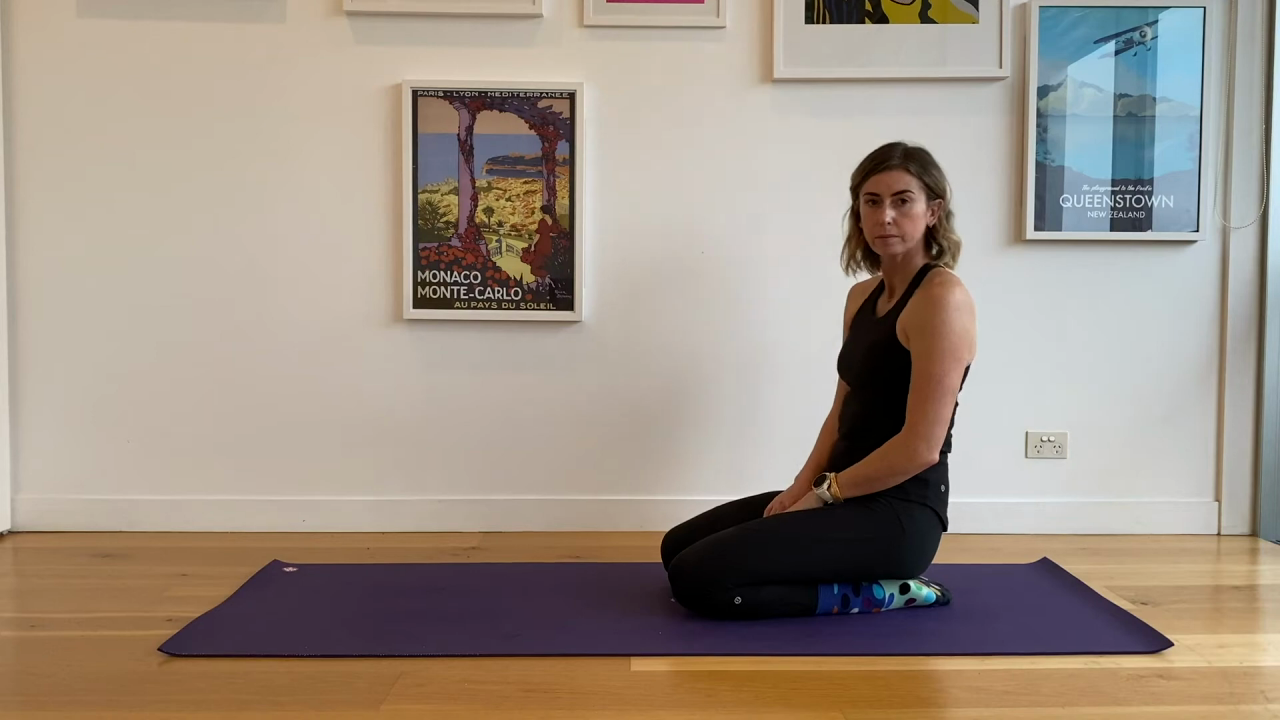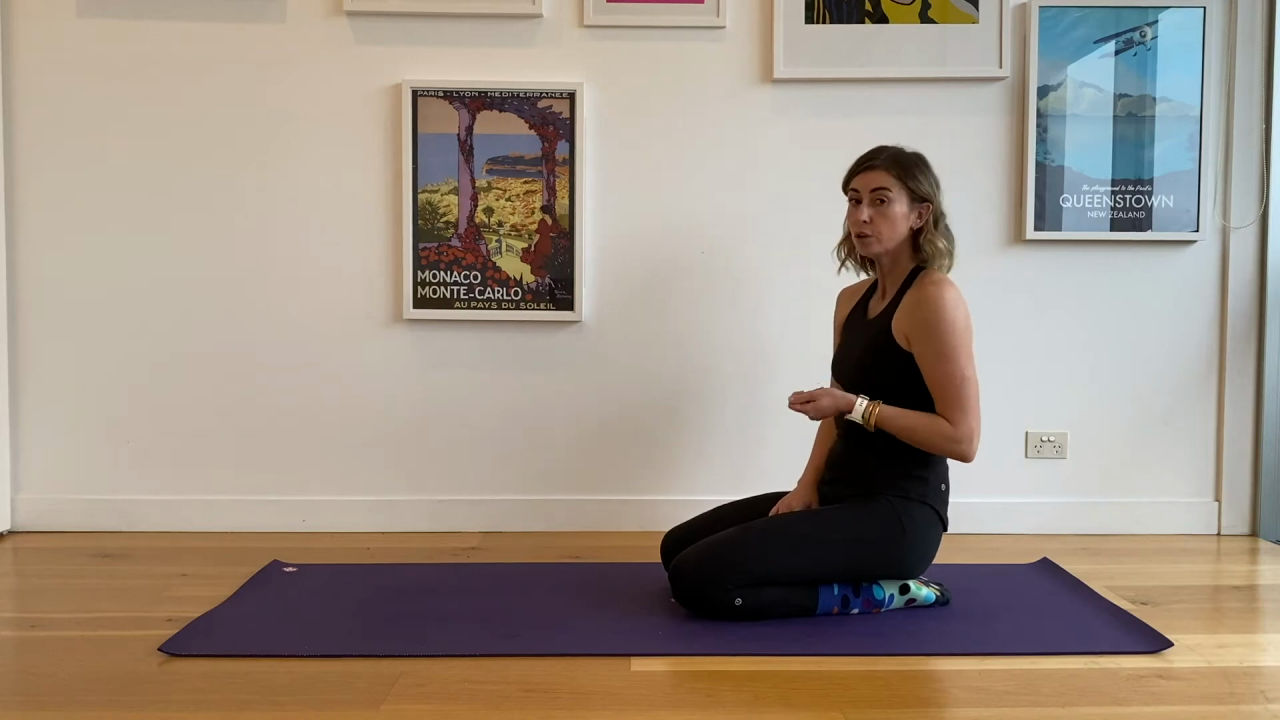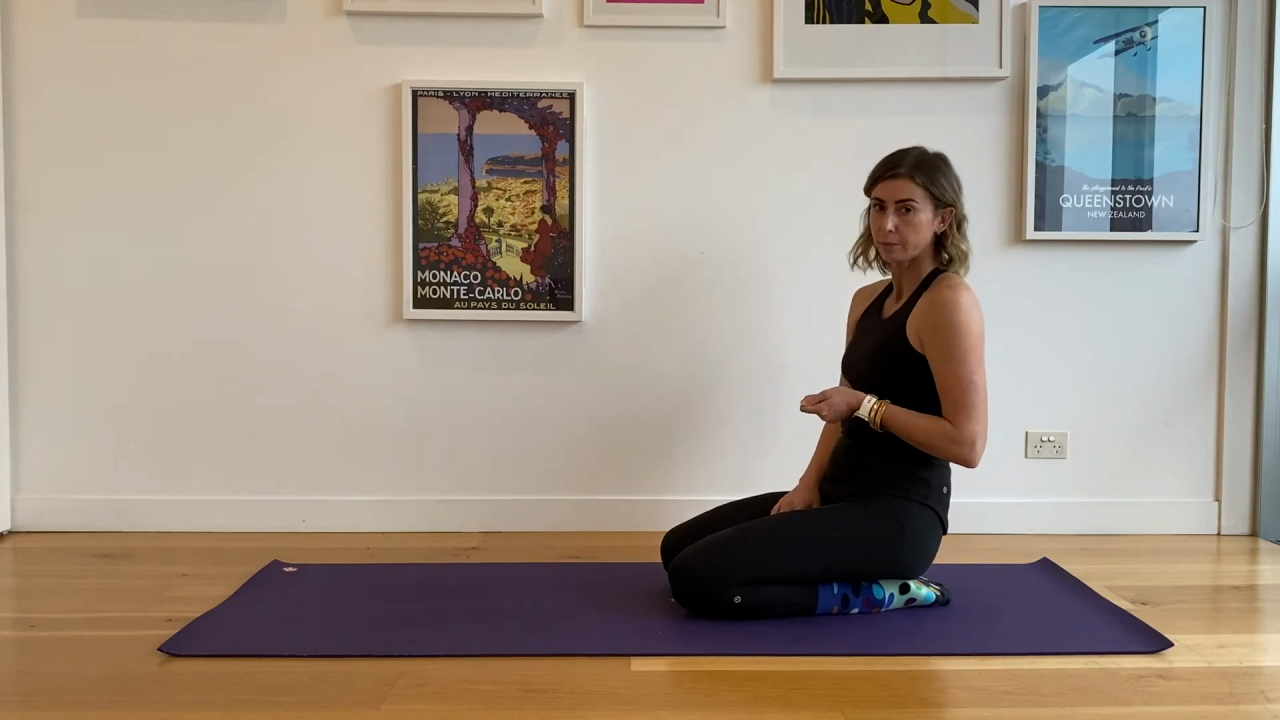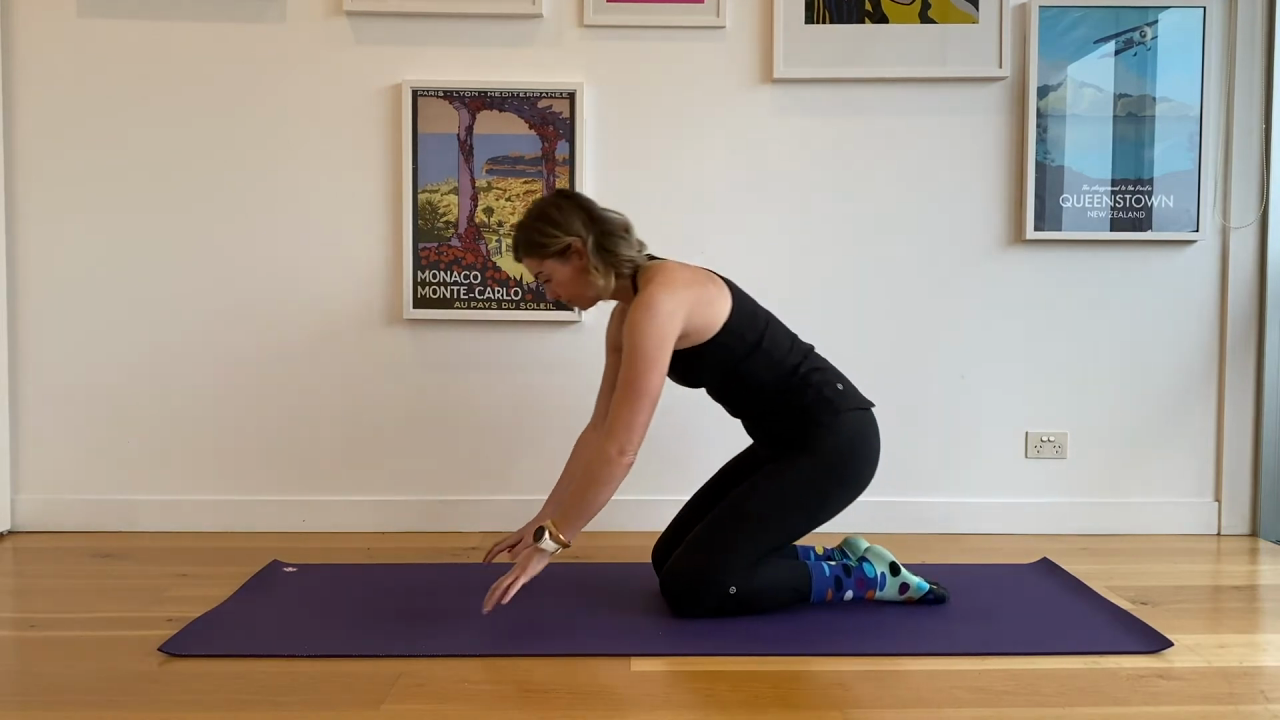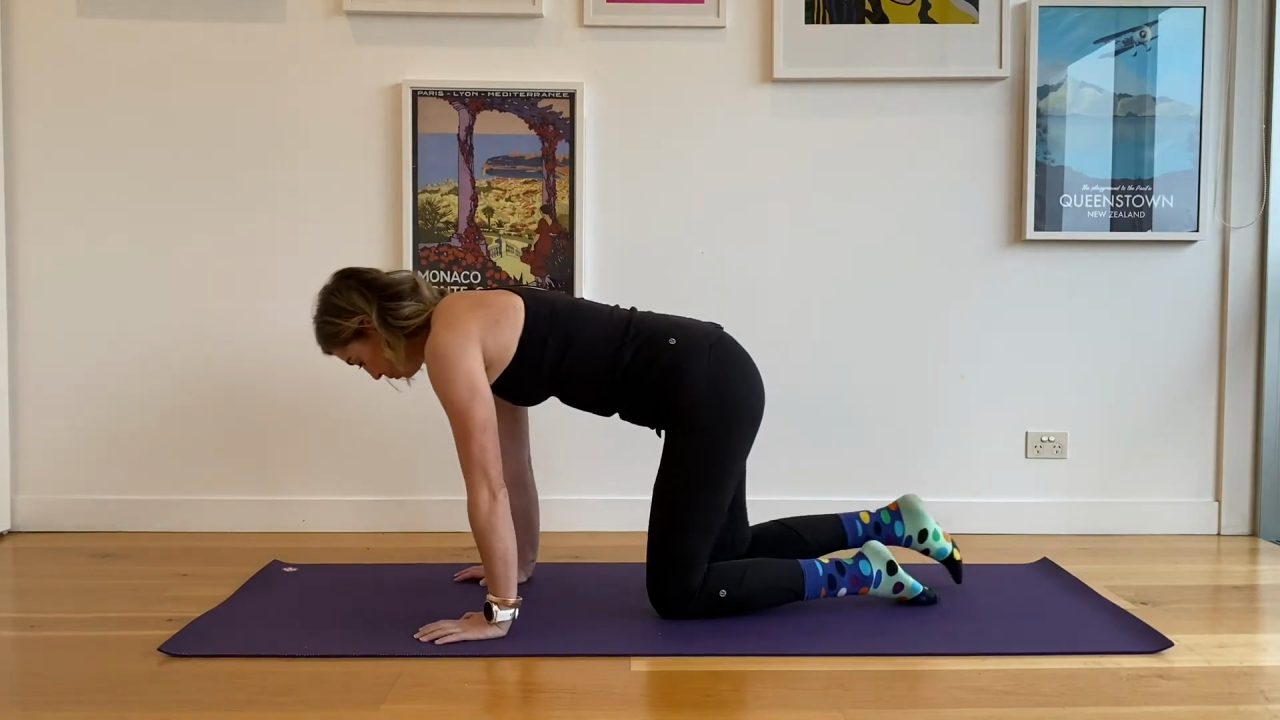
dt=1s
person 1, frame 1
left shoulder: (942, 298)
right shoulder: (861, 296)
left elbow: (921, 446)
left wrist: (822, 494)
right wrist: (802, 486)
left hip: (897, 516)
right hip: (851, 496)
left knee: (697, 578)
right knee: (678, 548)
left ankle: (884, 594)
right ankle: (874, 582)
person 1, frame 2
left shoulder: (934, 298)
right shoulder: (852, 299)
left elbow: (962, 437)
left wrist: (857, 407)
right wrist: (807, 486)
left hip: (898, 515)
right hip: (842, 495)
left knee: (699, 579)
right knee: (679, 548)
left ankle: (883, 593)
right ankle: (871, 583)
person 1, frame 3
left shoulder: (949, 301)
right shoulder: (866, 300)
left elbow: (966, 442)
left wrist: (866, 405)
right wrist: (808, 483)
left hip: (898, 516)
right hip: (844, 496)
left knee: (698, 578)
right knee: (678, 549)
left ankle: (875, 595)
right ankle: (864, 581)
person 1, frame 4
left shoulder: (659, 301)
right shoulder: (631, 310)
left elbow: (620, 450)
right elbow: (600, 429)
left wrist: (549, 543)
right wrist: (545, 521)
left hip: (834, 438)
right hip: (789, 437)
left knee: (692, 587)
right knee: (672, 559)
left ankle: (858, 577)
right ankle: (837, 557)
person 1, frame 5
left shoulder: (448, 345)
right shoulder: (477, 332)
left elbow: (489, 491)
right elbow: (513, 469)
left wrist: (500, 610)
right wrist: (520, 564)
left hip: (709, 387)
right hip: (710, 376)
left knee: (677, 591)
right knee: (727, 550)
left ankle: (860, 574)
right ankle: (890, 522)
